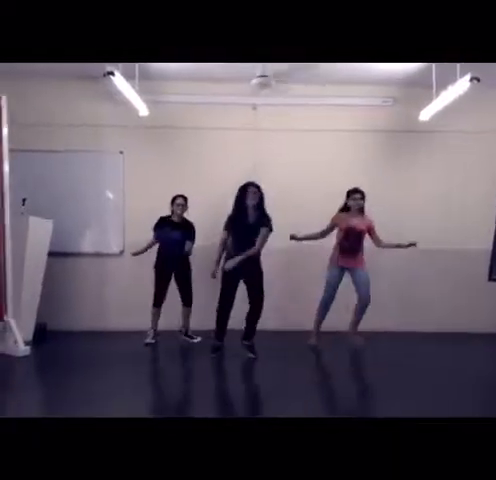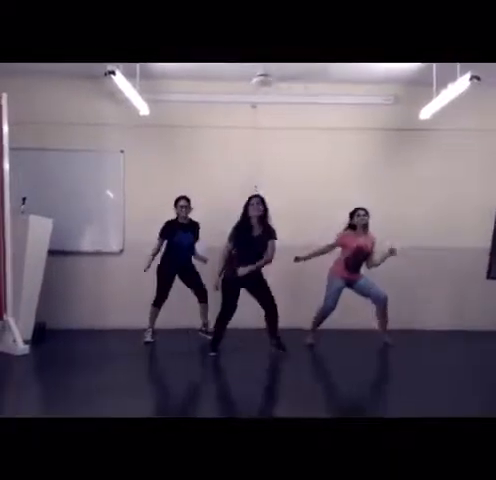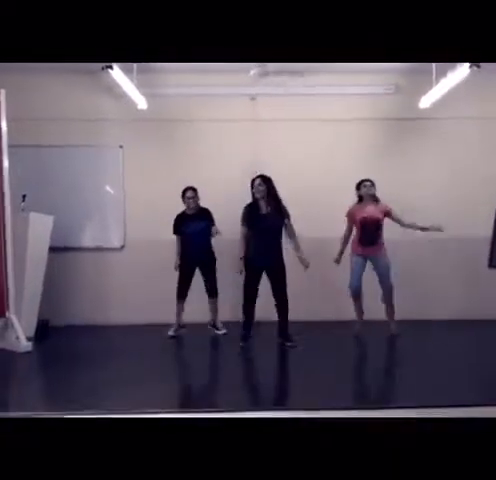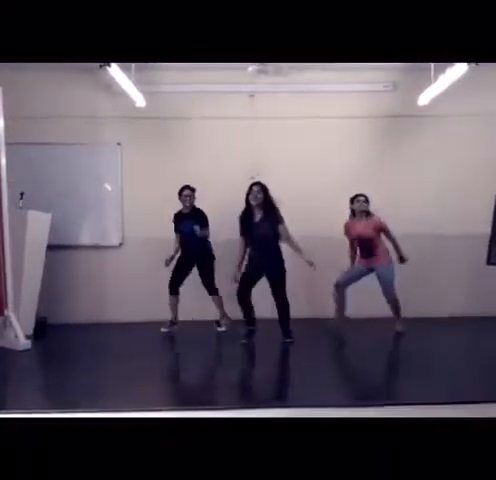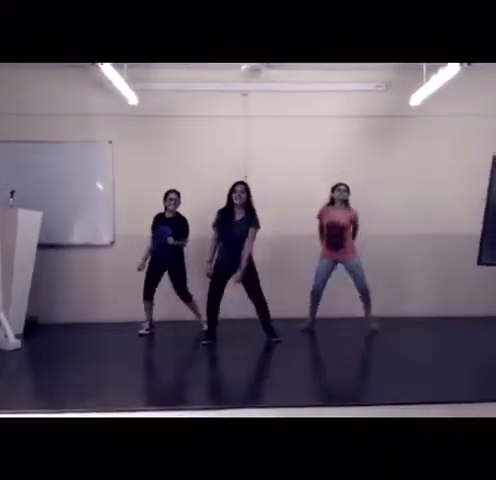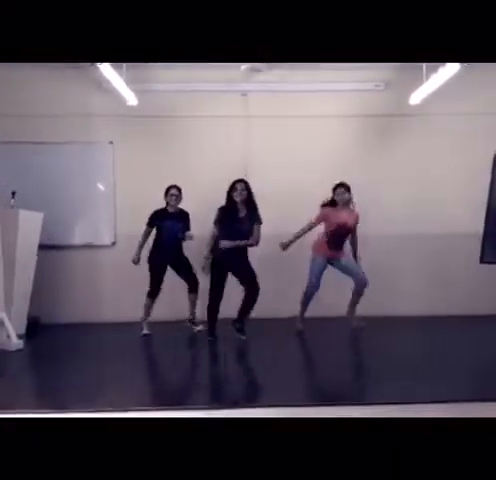
dt=0.3s
person 1, frame 1
left shoulder: (264, 220)
right shoulder: (233, 218)
left elbow: (258, 247)
right elbow: (223, 242)
left wrist: (237, 259)
right wrist: (216, 264)
left hip: (252, 266)
right hip: (230, 265)
left knee: (256, 303)
right knee: (225, 304)
left ankle: (248, 340)
right ankle: (218, 342)
person 1, frame 2
left shoulder: (269, 232)
right shoulder: (239, 228)
left elbow: (268, 257)
right elbow: (227, 252)
left wrist: (249, 268)
right wrist: (219, 275)
left hip: (254, 275)
right hip: (233, 275)
left knee: (271, 307)
right knee: (227, 310)
left ankle: (275, 340)
right ankle: (214, 343)
person 1, frame 3
left shoulder: (279, 210)
right shoulder: (249, 210)
left elbow: (291, 234)
right elbow: (244, 236)
left wrist: (301, 255)
right wrist: (242, 258)
left hip: (275, 259)
right hip: (253, 258)
left knee: (280, 296)
right knee: (249, 294)
left ankle: (283, 332)
right ankle: (246, 331)
person 1, frame 4
left shoulder: (274, 215)
right shoulder: (245, 217)
left elbow: (287, 238)
right elbow: (244, 243)
left wrist: (303, 255)
right wrist: (238, 266)
left hip: (274, 262)
right hip: (256, 261)
left knee: (280, 297)
right knee: (242, 292)
left ankle: (286, 330)
right ankle: (250, 327)
person 1, frame 5
left shoulder: (251, 217)
right shoulder: (223, 215)
left elbow: (248, 244)
right elbow: (215, 239)
left wrist: (241, 269)
right wrist: (210, 262)
left hip: (244, 262)
right hip: (223, 262)
left knee: (257, 296)
right knee: (213, 297)
left ankle: (269, 329)
right ankle: (211, 332)
person 1, frame 6
left shoulder: (253, 214)
right shoulder: (224, 211)
left elbow: (255, 240)
right elbow: (214, 235)
left wrist: (234, 243)
right wrist: (207, 257)
left hip: (239, 258)
right hip: (220, 258)
left knee: (253, 288)
right knee: (216, 293)
left ankle: (239, 321)
right ankle: (211, 330)
person 2, frame 1
left shoulder: (188, 226)
right shoulder: (162, 221)
left elbow: (188, 250)
right elbow: (155, 240)
left wrist: (188, 249)
right wrist: (140, 251)
left hip: (181, 265)
right hip: (163, 264)
left knee: (187, 297)
right knee: (159, 297)
left ankle: (185, 330)
right ankle: (153, 331)
person 2, frame 2
left shoulder: (195, 226)
right shoulder: (169, 225)
right elbow: (159, 245)
left wrist: (199, 257)
right wrist: (150, 260)
left hip: (186, 266)
right hip: (168, 266)
left knee: (202, 292)
right knee: (160, 297)
left ankle: (205, 327)
right ankle: (150, 329)
person 2, frame 3
left shoulder: (205, 213)
right shoulder: (180, 219)
left elbow: (211, 233)
right elbow: (179, 240)
left wrist: (214, 231)
right wrist: (177, 258)
left hip: (207, 256)
right hip: (188, 257)
left knee: (211, 288)
right knee: (182, 289)
left ankle: (214, 322)
right ankle: (178, 323)
person 2, frame 4
left shoulder: (199, 213)
right shoulder: (177, 216)
left elbow: (207, 235)
right elbow: (179, 239)
left wrist: (200, 233)
right wrist: (172, 255)
left hip: (203, 254)
right hip: (187, 254)
left knee: (210, 286)
right knee: (173, 284)
left ankle: (222, 318)
right ankle: (173, 319)
person 2, frame 5
left shoulder: (181, 221)
right shoulder: (158, 219)
left elbow: (184, 242)
right elbow: (153, 241)
left wrist: (175, 242)
right wrist: (144, 259)
left hip: (175, 261)
right hip: (157, 260)
left knee: (182, 292)
right knee: (148, 290)
left ankle: (200, 318)
right ankle: (149, 323)
person 2, frame 6
left shoulder: (184, 215)
right shoulder: (158, 214)
right elbow: (146, 233)
left wrist: (187, 237)
right wrist: (138, 252)
left hip: (177, 254)
right hip: (158, 255)
left knee: (193, 282)
right knee: (155, 288)
left ankle: (192, 318)
right ankle: (144, 321)
person 3, frame 1
left shoulder: (367, 222)
right shoulder: (339, 217)
left elbow: (379, 243)
right elbow: (323, 233)
left wrist: (401, 245)
right wrist: (300, 238)
left hip: (357, 264)
right hip: (337, 262)
left knee: (365, 298)
right knee: (327, 297)
left ankle: (353, 330)
right ankle: (315, 332)
person 3, frame 2
left shoulder: (371, 239)
right shoulder: (346, 236)
left elbow: (370, 264)
right elbow: (326, 249)
left wrist: (387, 254)
right wrist: (304, 258)
left hip: (356, 277)
right hip: (338, 275)
left knee: (382, 298)
right knee: (328, 307)
left ankle: (384, 333)
right ankle: (311, 332)
person 3, frame 3
left shoulder: (382, 208)
right shoulder: (353, 210)
left elbow: (402, 223)
right elbow: (348, 232)
left wrist: (424, 228)
right wrist: (340, 253)
left hip: (378, 252)
right hip: (358, 252)
left knee: (387, 286)
right knee: (355, 286)
left ankle: (391, 320)
right ankle: (359, 318)
person 3, frame 4
left shoulder: (376, 222)
right shoulder: (348, 226)
left elbow: (390, 237)
left wrist: (400, 254)
right wrist: (352, 266)
left hip: (382, 262)
right hip: (364, 262)
left knee: (389, 295)
right knee: (339, 284)
left ankle: (398, 321)
right ankle: (340, 317)
person 3, frame 5
left shoulder: (352, 213)
right shoulder: (324, 211)
left hip: (348, 254)
right hip: (328, 255)
left knee: (363, 287)
right knee: (317, 288)
left ankle: (369, 317)
right ankle: (311, 321)
person 3, frame 6
left shoulder: (354, 215)
right shoulder: (328, 212)
left elbow: (353, 238)
right elbow: (309, 226)
left wrist: (355, 258)
right wrist: (290, 241)
left hip: (338, 255)
right hip: (321, 253)
left knee: (362, 280)
right knee: (312, 287)
left ankle: (351, 311)
right ankle: (300, 318)
